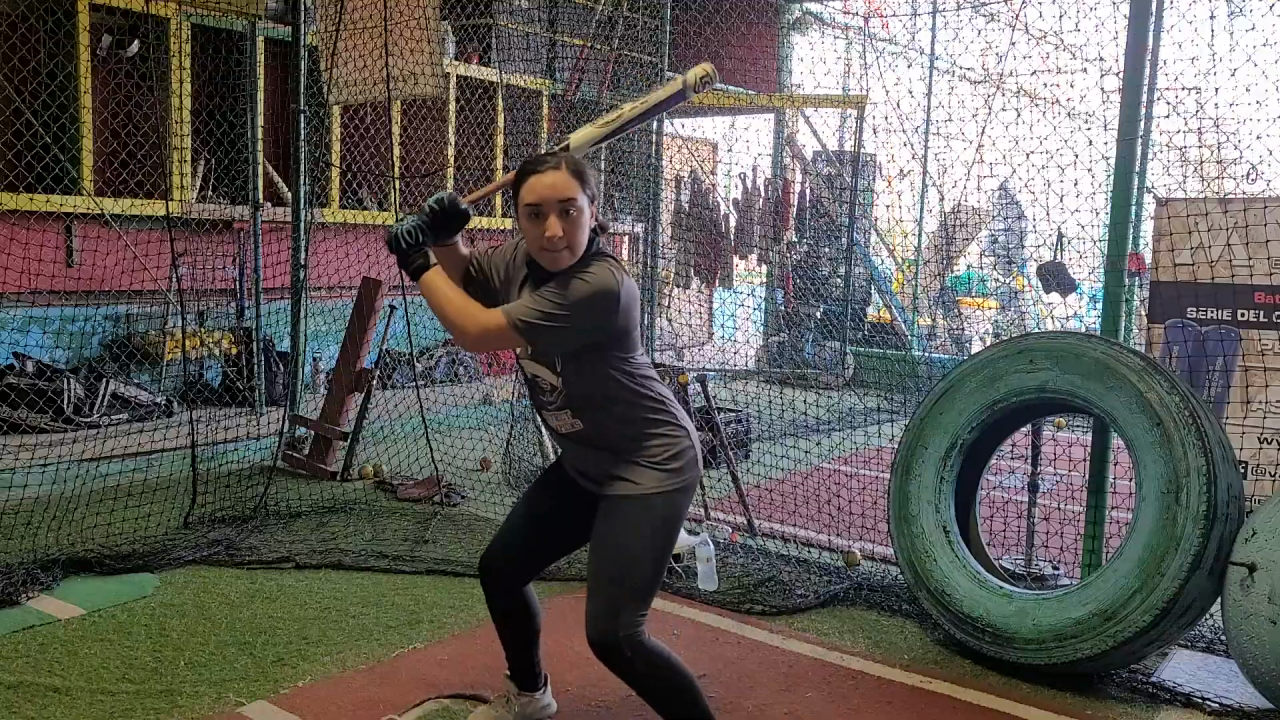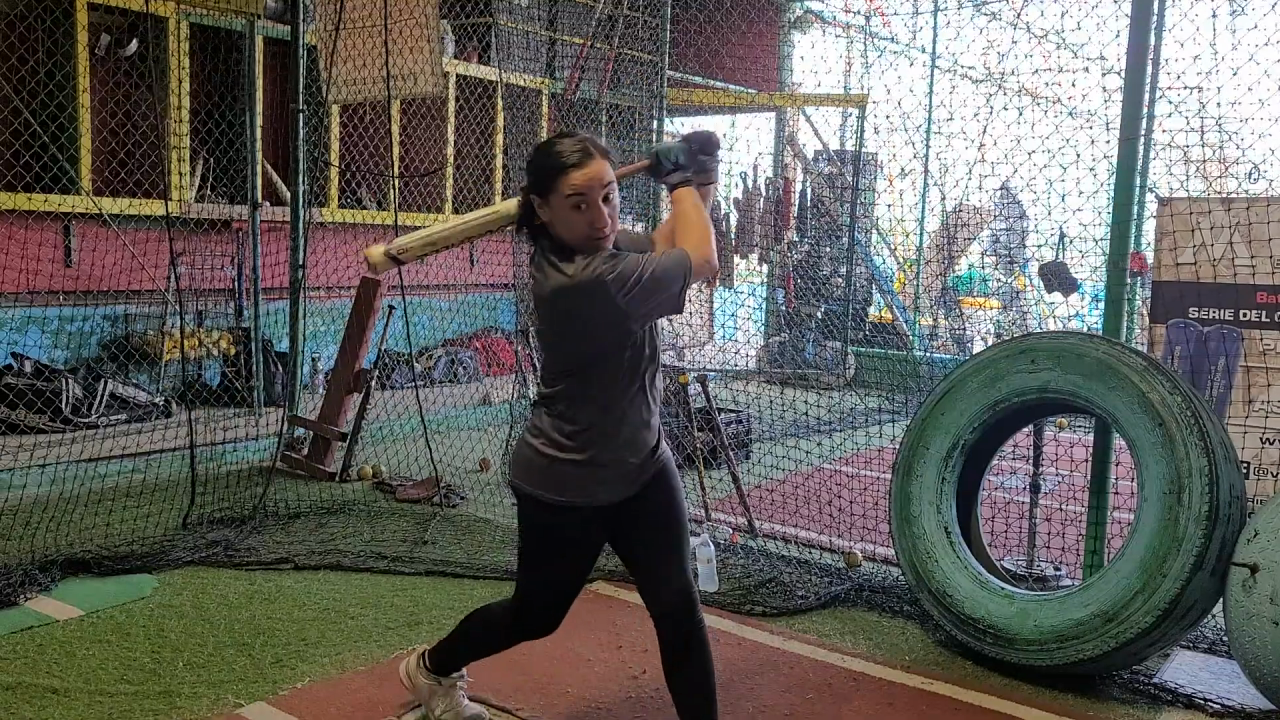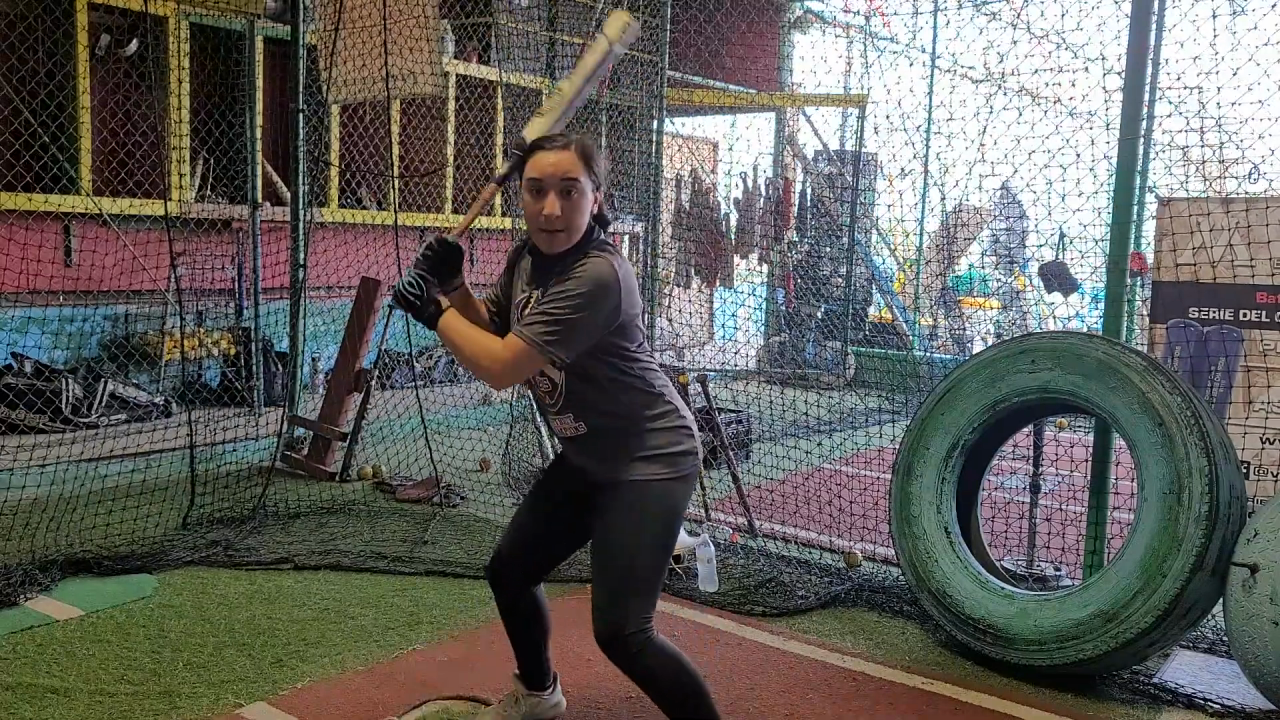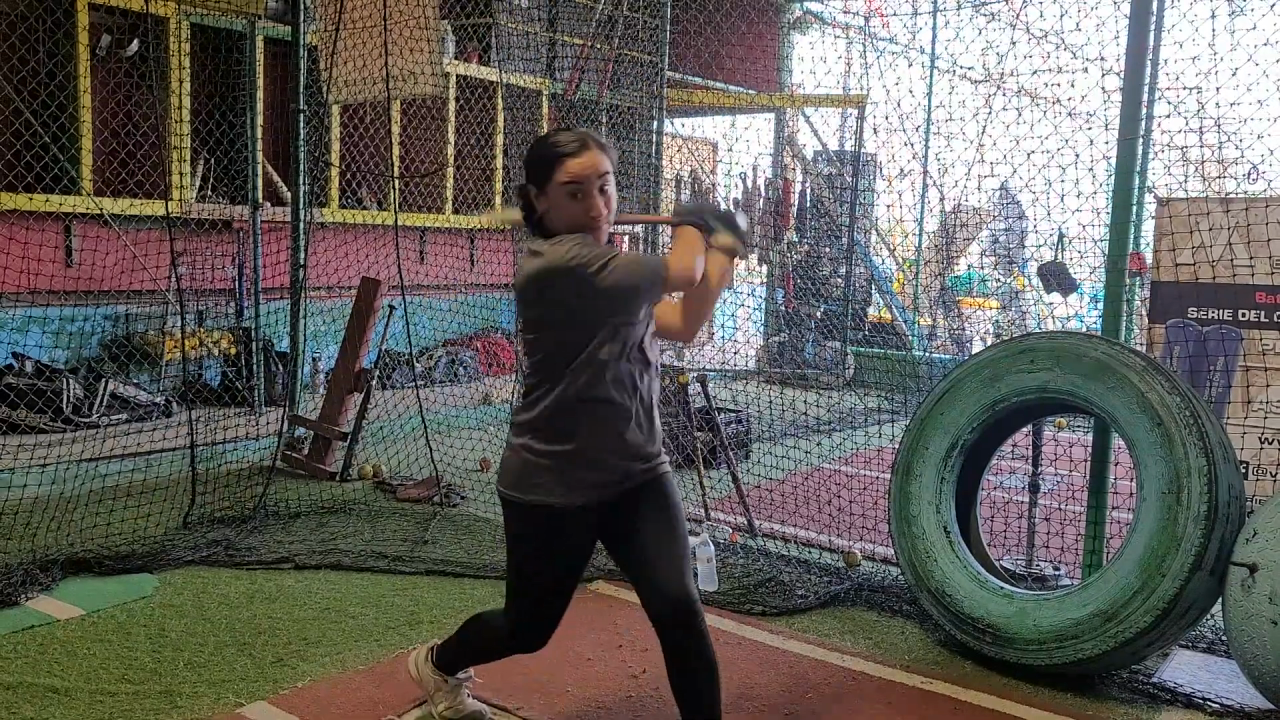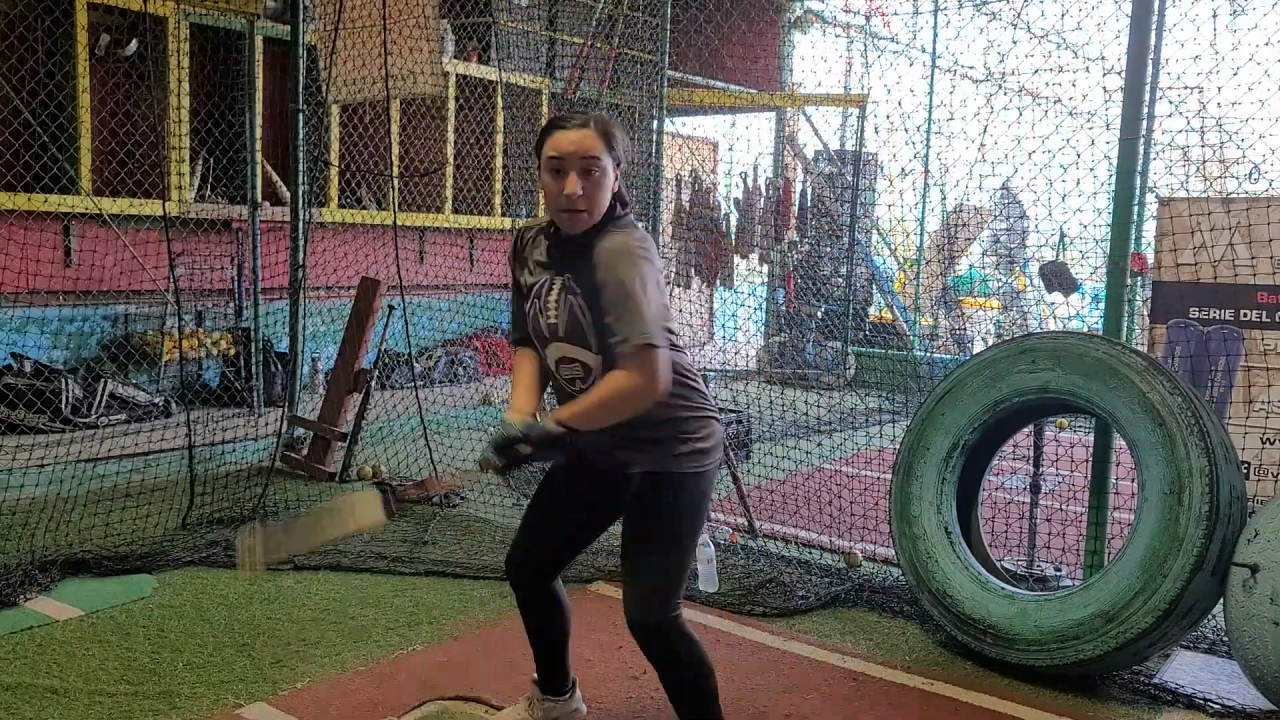
dt=1s
person 1, frame 1
left shoulder: (602, 286)
right shoulder: (521, 259)
left elbow: (474, 331)
right elbow: (461, 276)
left wrist: (417, 259)
right wrist: (441, 236)
left hip: (649, 467)
right hip: (585, 464)
left knee: (612, 635)
right knee: (499, 571)
person 1, frame 2
left shoulder: (581, 249)
right shoulder: (586, 278)
left elbow: (663, 250)
right elbow: (701, 261)
left wrist: (696, 178)
right wrist: (681, 179)
left hip: (639, 461)
right hip: (565, 479)
left knee: (677, 606)
right knee: (535, 615)
right ankle: (431, 668)
person 1, frame 3
left shoulder: (600, 276)
right shoulder: (527, 256)
left elbow: (502, 367)
right elbow: (492, 329)
left wrist: (432, 309)
right wrist: (450, 283)
left hip: (648, 461)
right hip: (586, 459)
left knee: (621, 632)
right knee: (509, 571)
person 1, frame 4
left shoulder: (592, 257)
right shoulder: (563, 263)
left elbow: (679, 325)
right elbow: (679, 273)
left wrist: (719, 248)
right wrist: (692, 224)
left hip: (636, 466)
right hip: (551, 482)
left knee: (677, 608)
right knee: (530, 628)
right ankle: (440, 663)
person 1, frame 5
left shoulder: (622, 253)
right shoulder: (529, 246)
left elbow: (648, 378)
right elbow: (526, 346)
left wrist: (551, 426)
right wrist: (520, 418)
left hip: (671, 448)
right hip: (593, 448)
left knee: (651, 616)
right knee: (526, 568)
